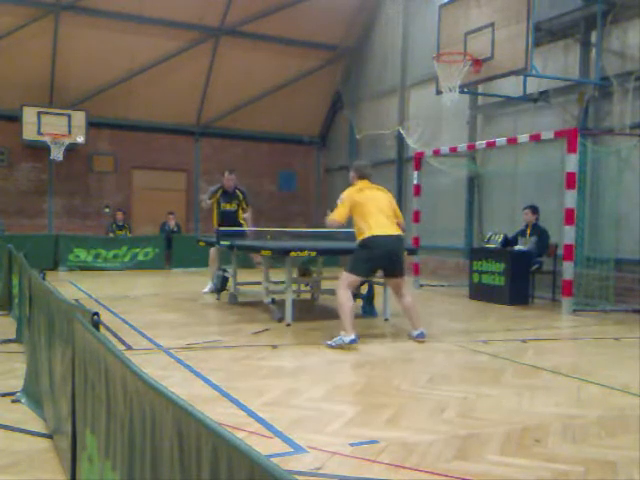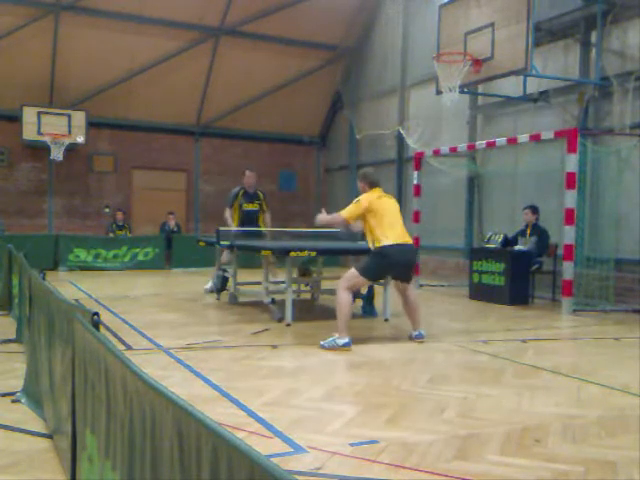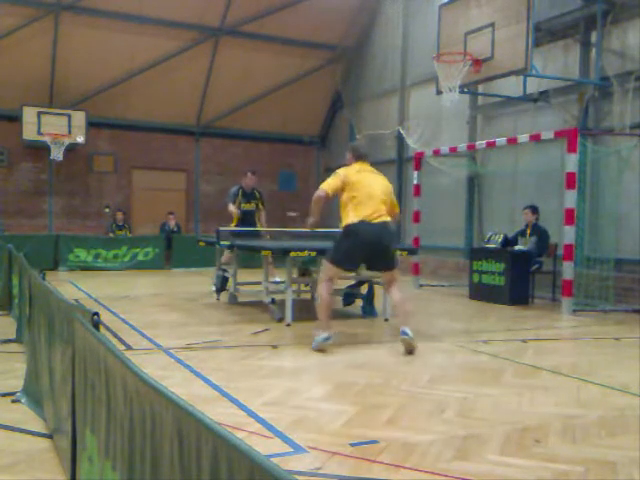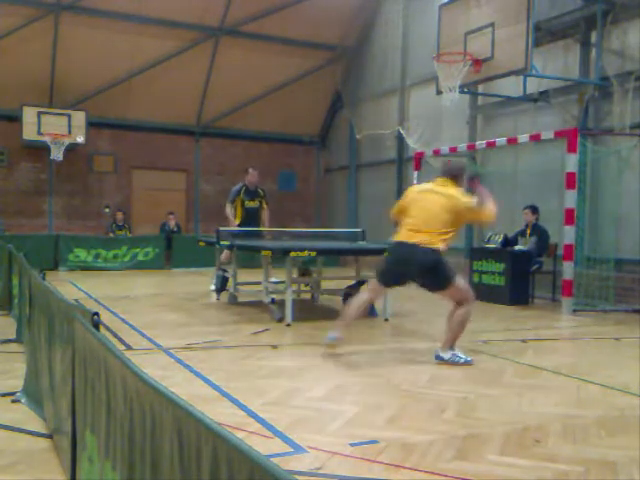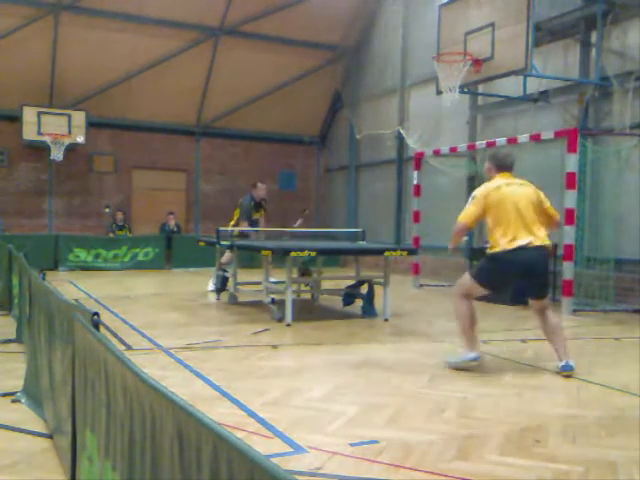
dt=0.5s
person 1, frame 1
left shoulder: (350, 193)
right shoulder: (385, 193)
left elbow: (335, 222)
right elbow: (401, 223)
left wrist: (328, 220)
left hip: (373, 244)
right hip: (396, 242)
left knee: (343, 286)
right knee: (400, 289)
left ankle: (348, 334)
right ankle: (417, 330)
person 1, frame 2
left shoulder: (366, 199)
right shoulder: (391, 200)
left elbow: (341, 219)
left wrist: (323, 219)
left hip: (388, 252)
right hip: (409, 251)
left knee: (344, 286)
right knee: (405, 288)
left ankle: (342, 338)
right ankle: (417, 331)
person 1, frame 3
left shoulder: (344, 173)
right shoulder: (383, 180)
left elbow: (321, 195)
right elbow: (394, 212)
left wrist: (313, 216)
left hip: (355, 232)
right hip: (382, 232)
left knee: (325, 279)
right knee: (392, 285)
left ankle: (324, 332)
right ankle: (405, 331)
person 1, frame 4
left shoulder: (415, 190)
right shoulder: (461, 201)
left elbow: (395, 217)
right elbow: (490, 216)
right wrist: (484, 195)
left hip: (399, 251)
right hip: (427, 258)
left knee: (369, 292)
right knee: (465, 299)
left ankle: (336, 333)
right ankle: (446, 351)
person 1, frame 5
left shoulder: (485, 191)
right shoulder: (531, 190)
left elbow: (461, 227)
right elbow: (555, 222)
left wrist: (453, 242)
left hip: (505, 257)
right hip: (537, 255)
left knee: (461, 293)
right knee: (543, 310)
left ankle: (471, 352)
right ankle: (564, 362)
